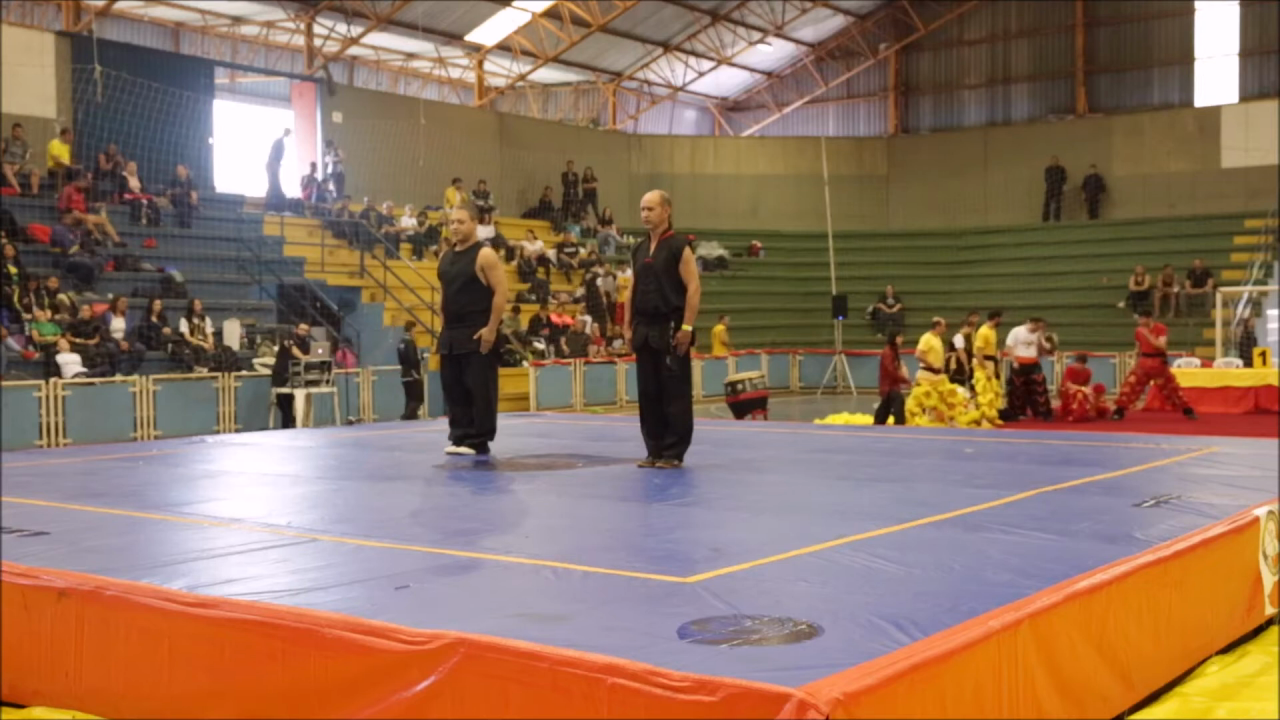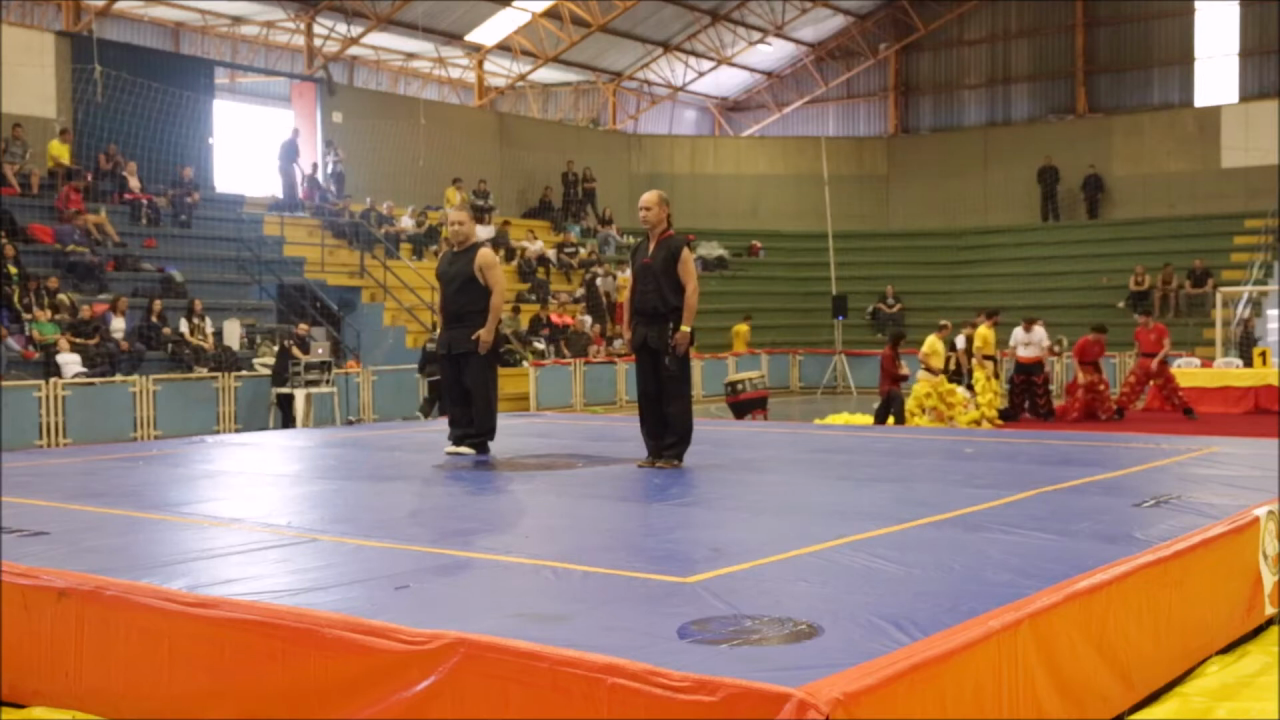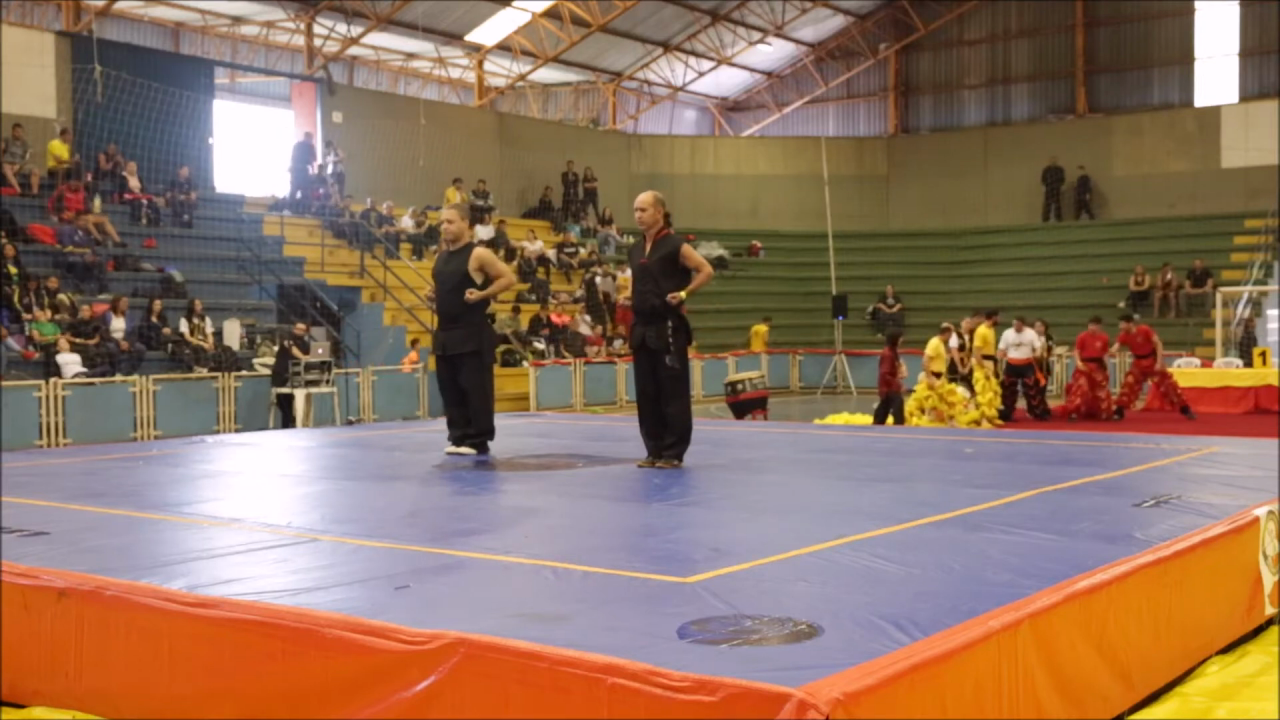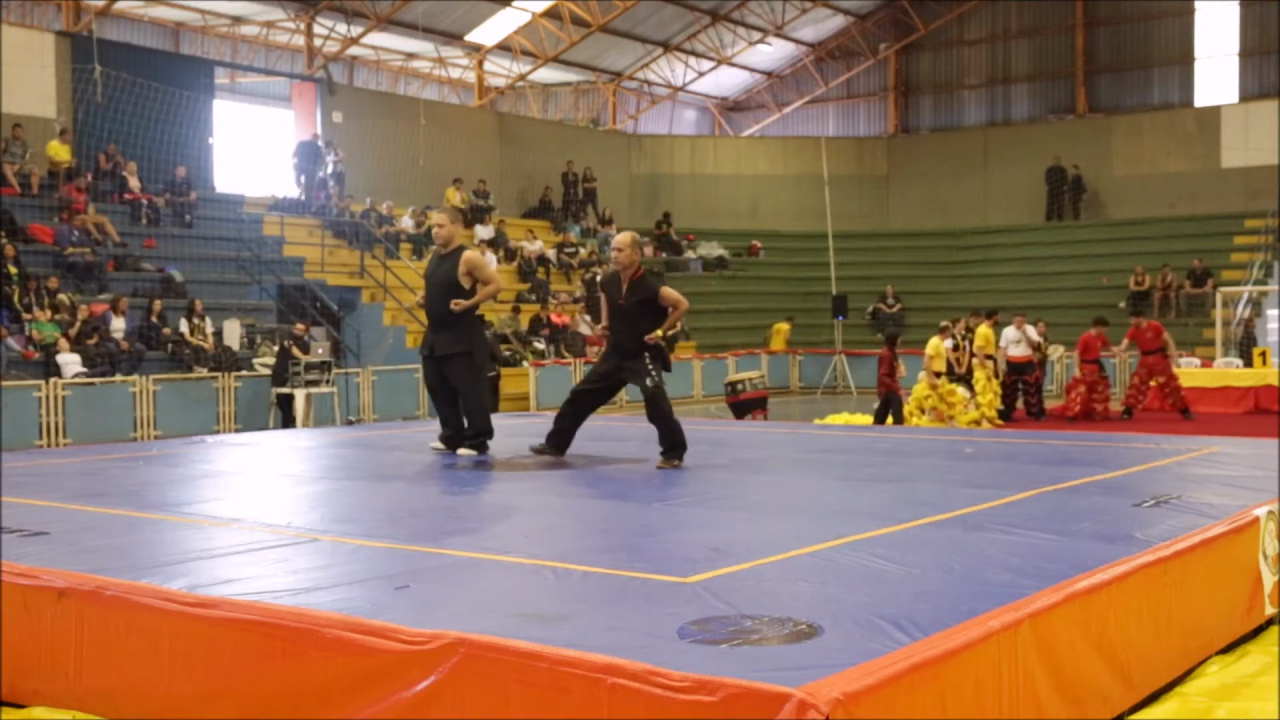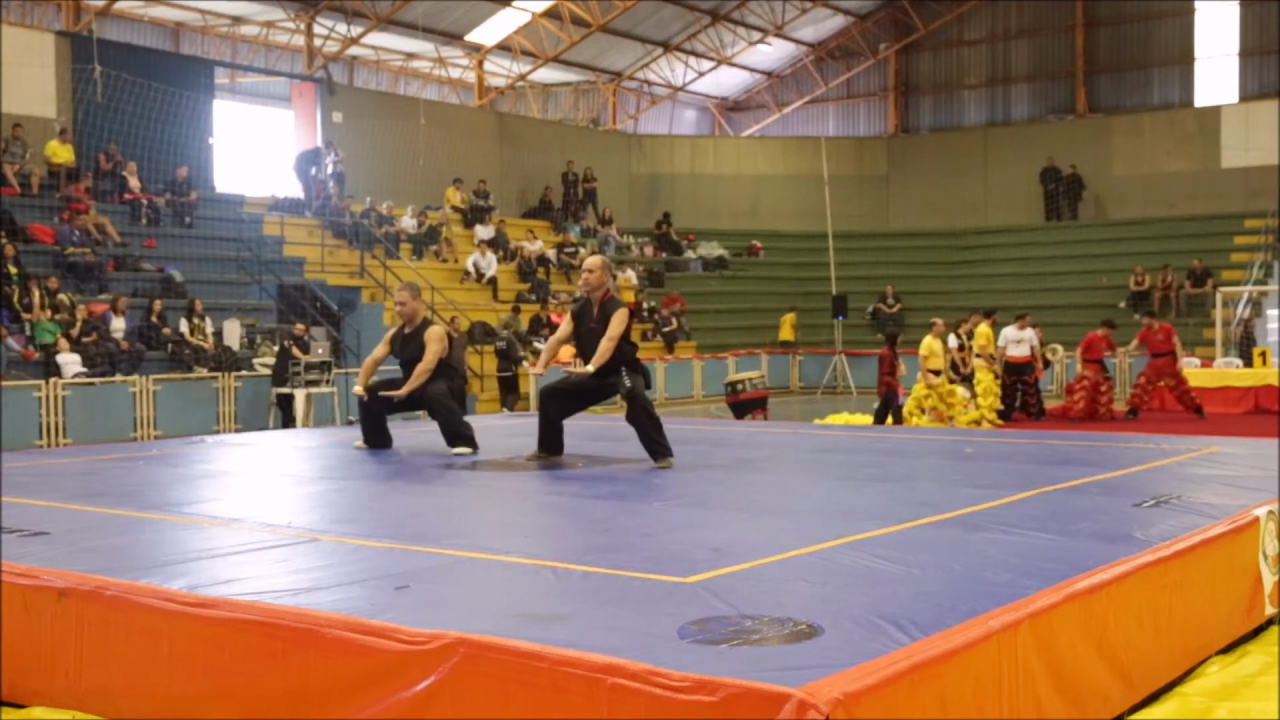
dt=0.7s
person 1, frame 1
left shoulder: (679, 247)
right shoulder: (639, 250)
left elbow: (693, 289)
left wrist: (686, 328)
right wrist: (628, 325)
left hip: (670, 328)
right hip: (644, 329)
left knee: (674, 393)
right knee: (648, 393)
left ankle: (673, 452)
right ankle: (654, 450)
person 1, frame 2
left shoulder: (677, 247)
right shoulder: (638, 250)
left elbow: (692, 290)
left wrist: (685, 329)
right wrist: (627, 326)
left hip: (669, 328)
right hip: (643, 329)
left knee: (674, 393)
right knee: (648, 393)
left ankle: (673, 453)
right ankle: (655, 450)
person 1, frame 3
left shoulder: (675, 246)
right shoulder: (635, 250)
left elbow: (706, 270)
left wrist: (683, 294)
right wrist: (630, 298)
left hip: (667, 327)
right hip: (641, 328)
left knee: (673, 392)
right knee: (646, 392)
left ankle: (673, 453)
right ankle: (654, 450)
person 1, frame 4
left shoulder: (650, 287)
right shoulder: (608, 282)
left elbow: (682, 305)
left wrist: (661, 331)
right wrist: (606, 323)
left hip: (644, 355)
right hip: (615, 353)
left knee: (655, 398)
right knee: (582, 394)
left ankle: (673, 453)
right ankle: (556, 443)
person 1, frame 5
left shoulder: (618, 309)
right shoulder: (578, 311)
left elbow: (609, 341)
right elbow: (557, 338)
left wrist: (589, 368)
right wrist: (541, 364)
left hip: (622, 370)
right hip: (592, 375)
left knee: (636, 398)
right knee: (549, 394)
left ankle: (662, 454)
right ankle: (549, 448)
person 2, frame 1
left shoulder: (485, 255)
right shoulder: (445, 257)
left elbow: (501, 292)
left wrist: (491, 328)
right wrist: (444, 325)
left hip: (477, 334)
right hip: (450, 333)
left knee: (480, 389)
right knee: (453, 388)
left ankle: (479, 440)
right ankle: (459, 437)
person 2, frame 2
left shoulder: (483, 254)
right shoulder: (444, 258)
left elbow: (499, 292)
left wrist: (489, 329)
right wrist: (444, 326)
left hip: (476, 334)
right hip: (450, 334)
left knee: (479, 388)
right knee: (452, 389)
left ankle: (478, 440)
right ankle: (459, 437)
person 2, frame 3
left shoulder: (478, 255)
right shoulder: (441, 257)
left elbow: (509, 278)
left wrist: (481, 295)
right wrist: (433, 296)
left hip: (472, 333)
right hip: (445, 333)
left knee: (476, 388)
right knee: (450, 389)
left ankle: (478, 440)
right ankle: (458, 437)
person 2, frame 4
left shoulder: (468, 258)
right shoulder: (433, 258)
left elbow: (494, 285)
left wrist: (469, 304)
right wrist: (424, 300)
left hip: (462, 335)
right hip: (435, 334)
left knee: (470, 388)
right knee: (438, 388)
left ankle: (478, 441)
right ankle: (451, 438)
person 2, frame 5
left shoulder: (434, 332)
right shoulder: (394, 335)
left elbow: (428, 365)
right elbow: (373, 360)
left wrist: (405, 391)
right wrist: (360, 385)
left hip: (441, 384)
right hip: (411, 386)
left knee: (436, 394)
right knee: (369, 395)
left ankle: (464, 442)
right ankle: (376, 439)
